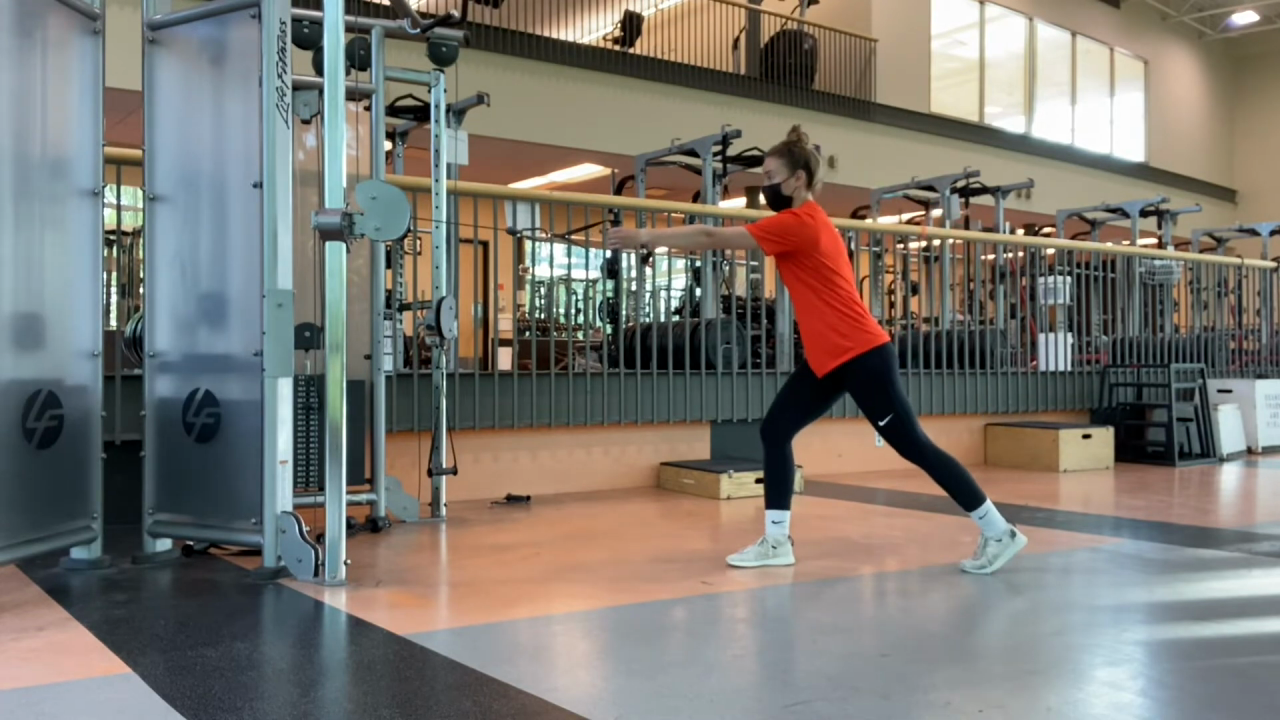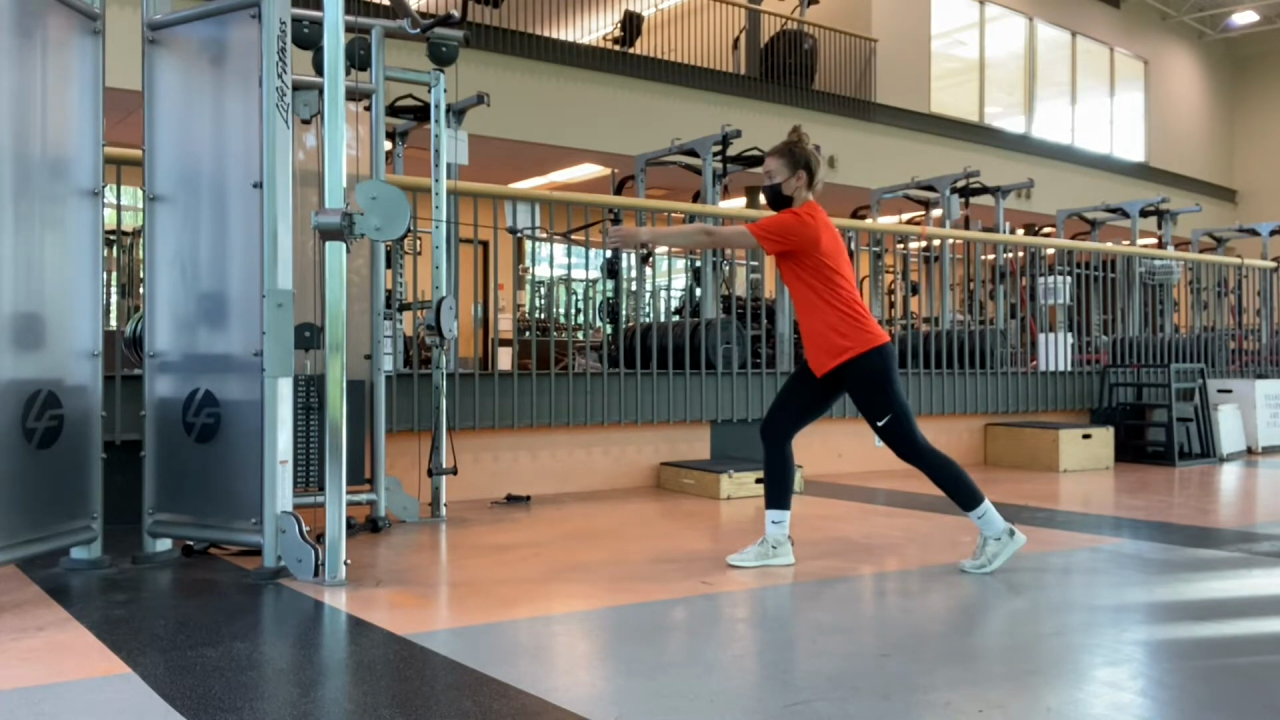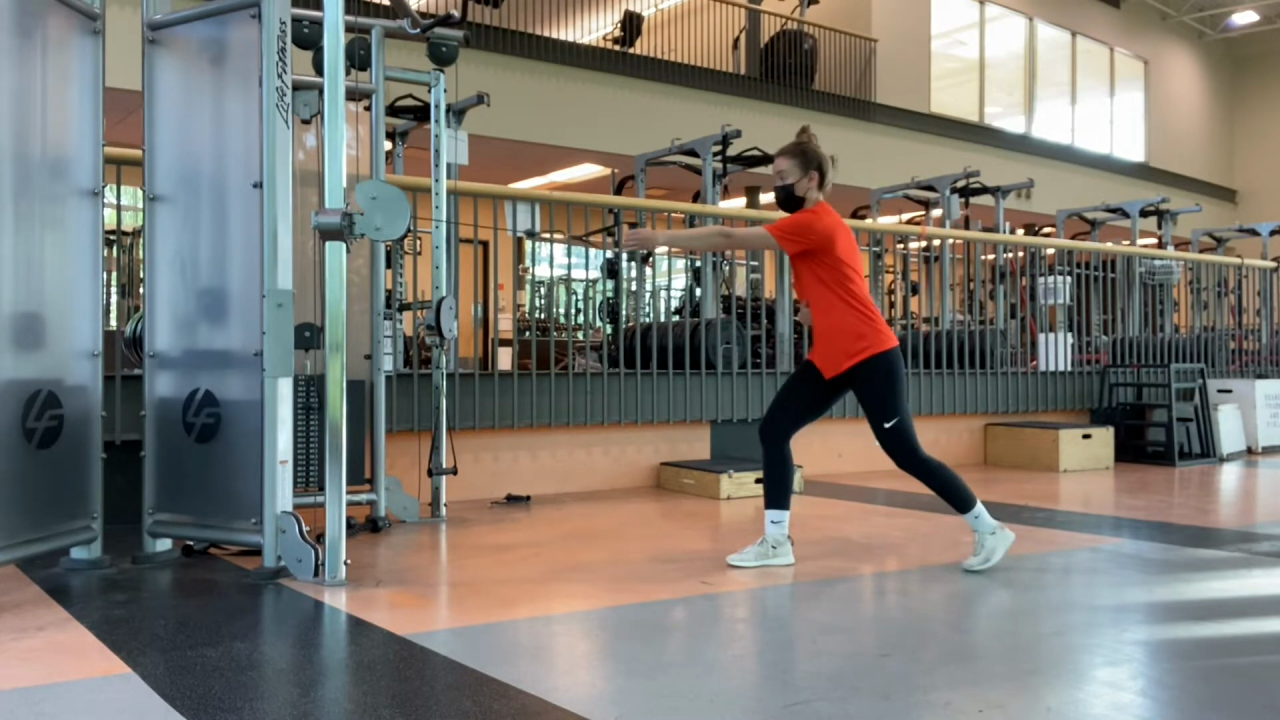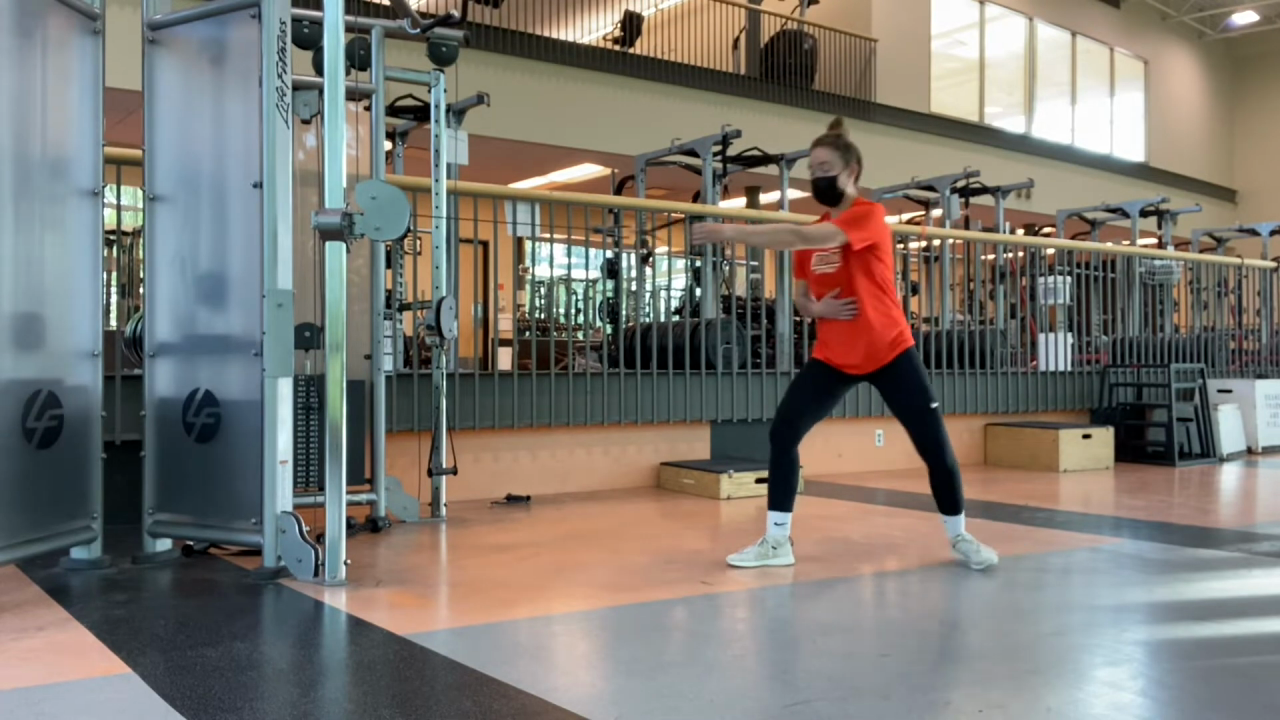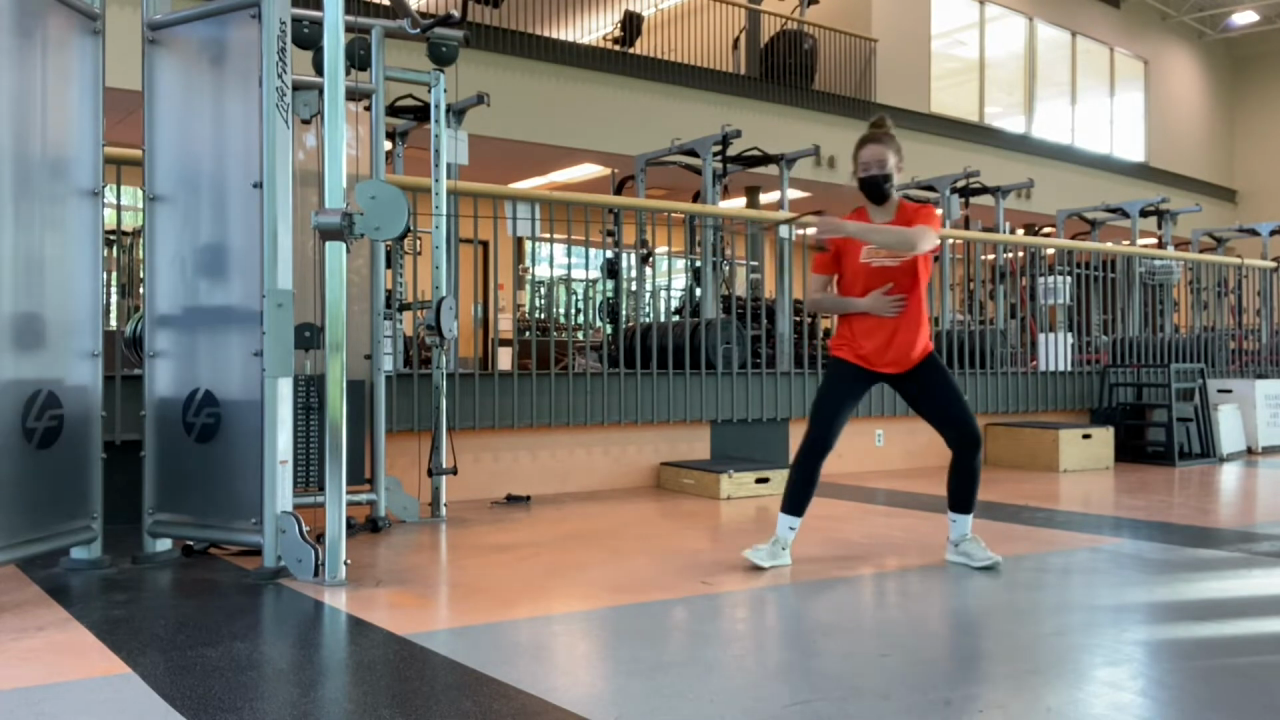
dt=0.2s
person 1, frame 1
left shoulder: (799, 222)
right shoulder: (801, 224)
left elbow: (714, 237)
left wrist: (644, 236)
left hip: (862, 355)
right hip: (826, 359)
left knee: (912, 445)
right knee: (774, 431)
left ankle: (999, 532)
right ankle: (776, 541)
person 1, frame 2
left shoulder: (800, 222)
right shoulder: (801, 224)
left elbow: (713, 236)
left wrist: (645, 234)
left hip: (862, 356)
right hip: (826, 359)
left knee: (910, 447)
right knee: (774, 431)
left ankle: (997, 531)
right ankle: (776, 541)
person 1, frame 3
left shoulder: (817, 223)
right shoulder: (805, 228)
left elbow: (732, 238)
left wrist: (661, 238)
right wrist: (810, 310)
left hip: (871, 357)
right hip: (828, 360)
left knee: (906, 454)
right knee: (772, 431)
left ankle: (989, 529)
right ankle: (776, 541)
person 1, frame 4
left shoulder: (869, 215)
right shoulder: (815, 232)
left elbow: (809, 238)
right elbow: (798, 298)
left wrist: (731, 232)
right wrist: (818, 309)
left hip: (890, 352)
right hip: (832, 356)
left knee: (935, 447)
right knee: (782, 433)
left ankle: (959, 536)
right ankle: (776, 542)
person 1, frame 5
left shoulder: (921, 216)
right shoulder: (842, 230)
left elbow: (915, 243)
right elbow: (815, 299)
left wrist: (849, 228)
right wrist: (862, 304)
left hip: (915, 356)
right hip: (853, 357)
left knee: (968, 438)
right knee: (818, 440)
left ankle: (960, 538)
right ankle: (782, 541)
